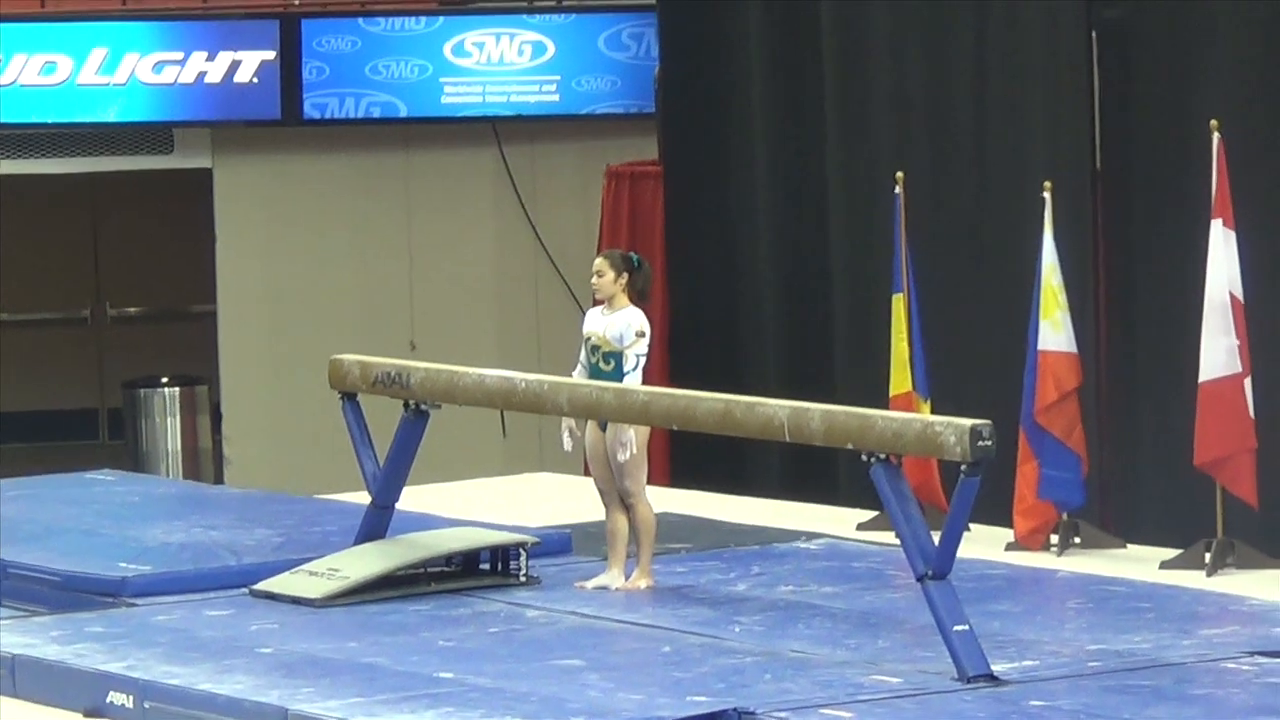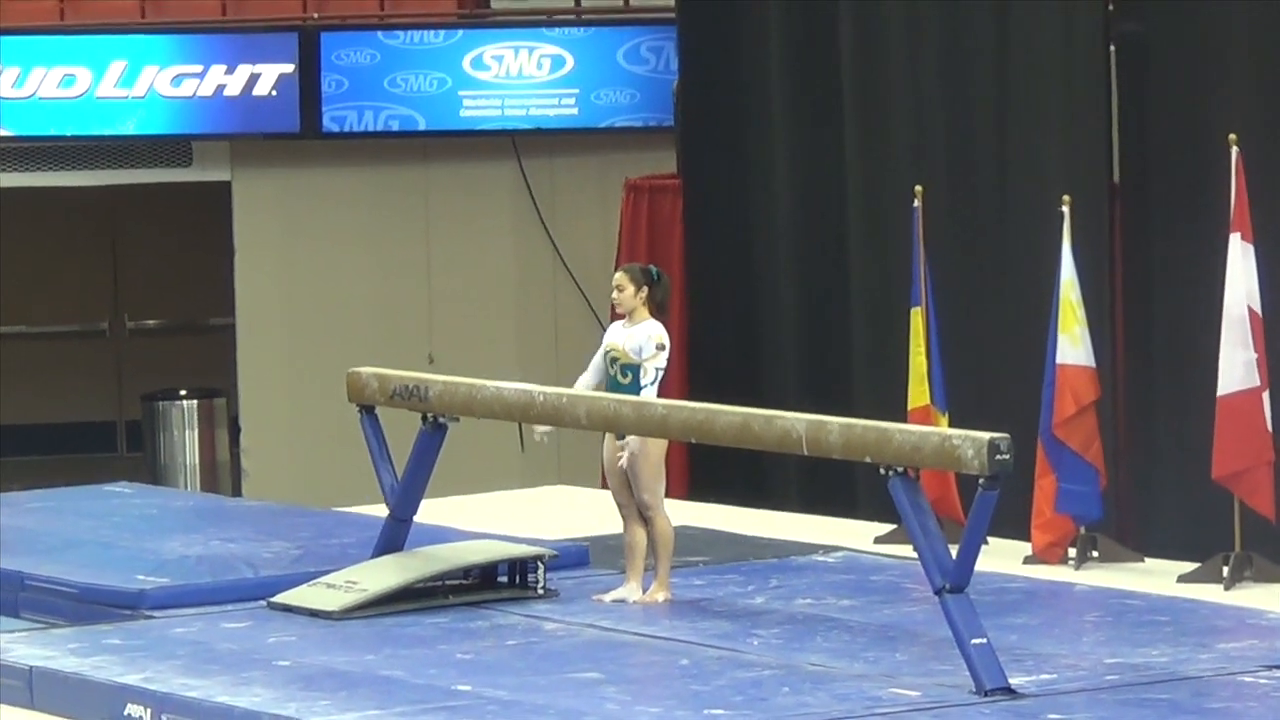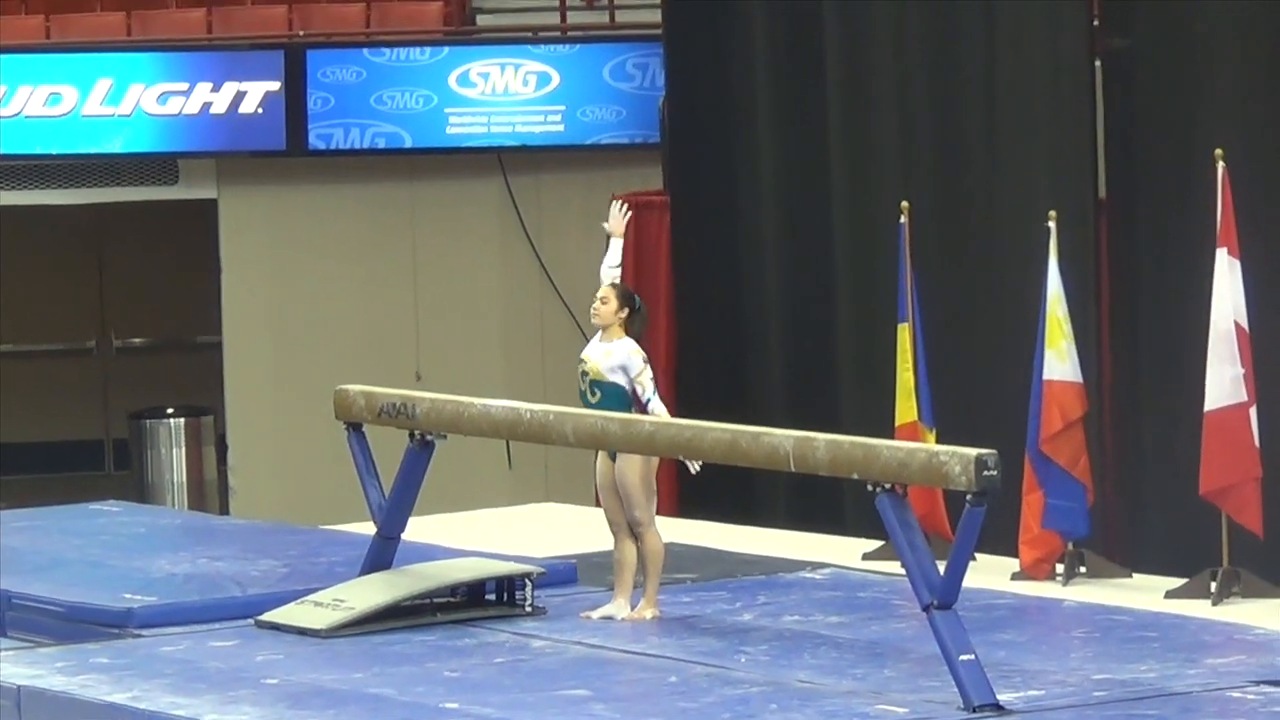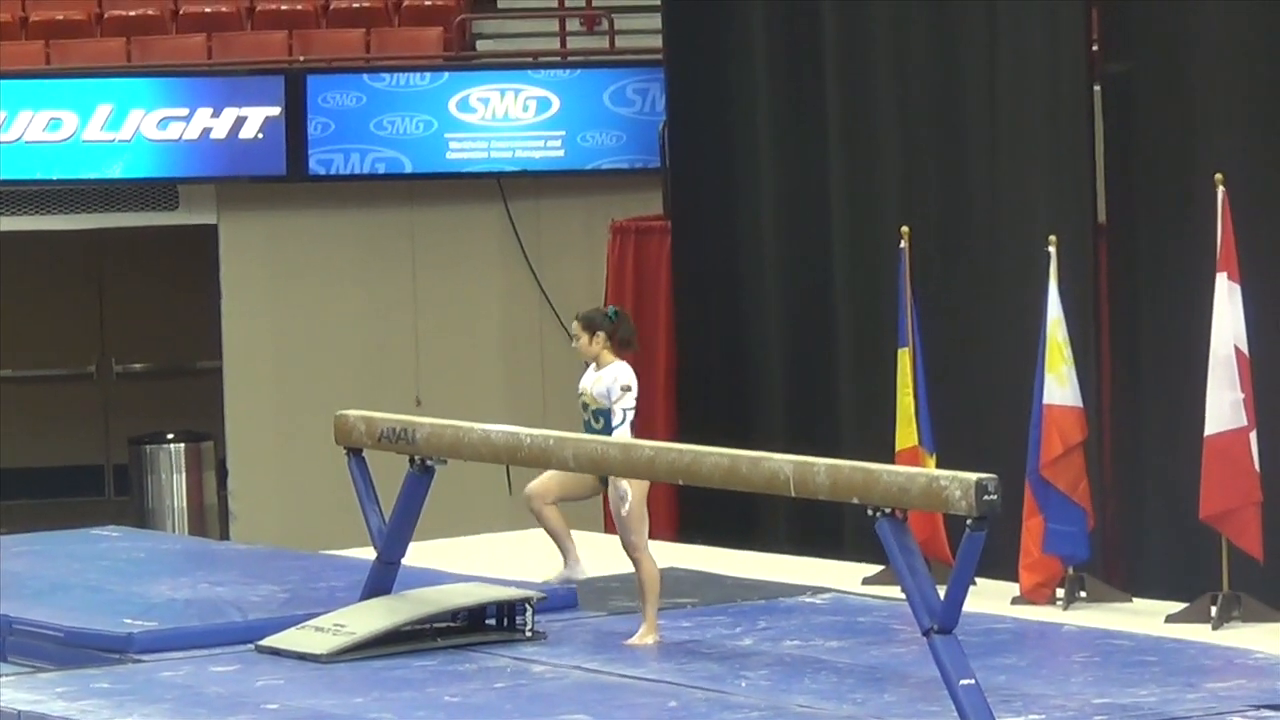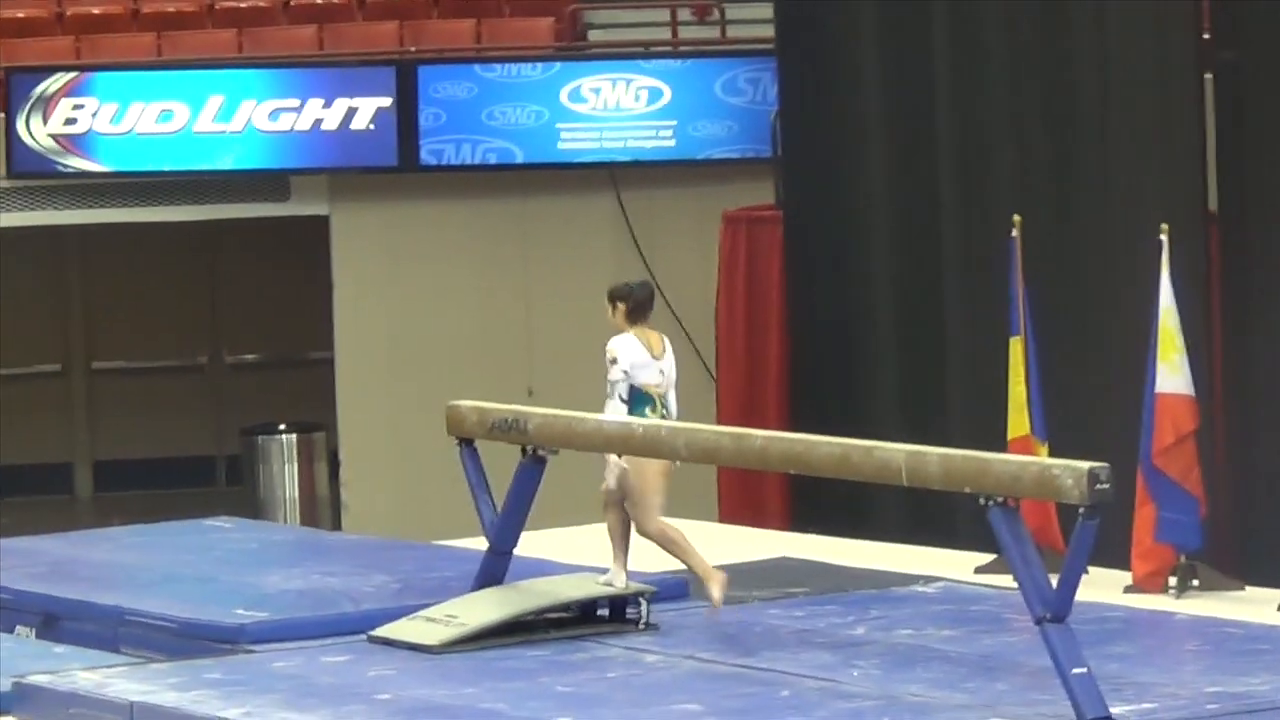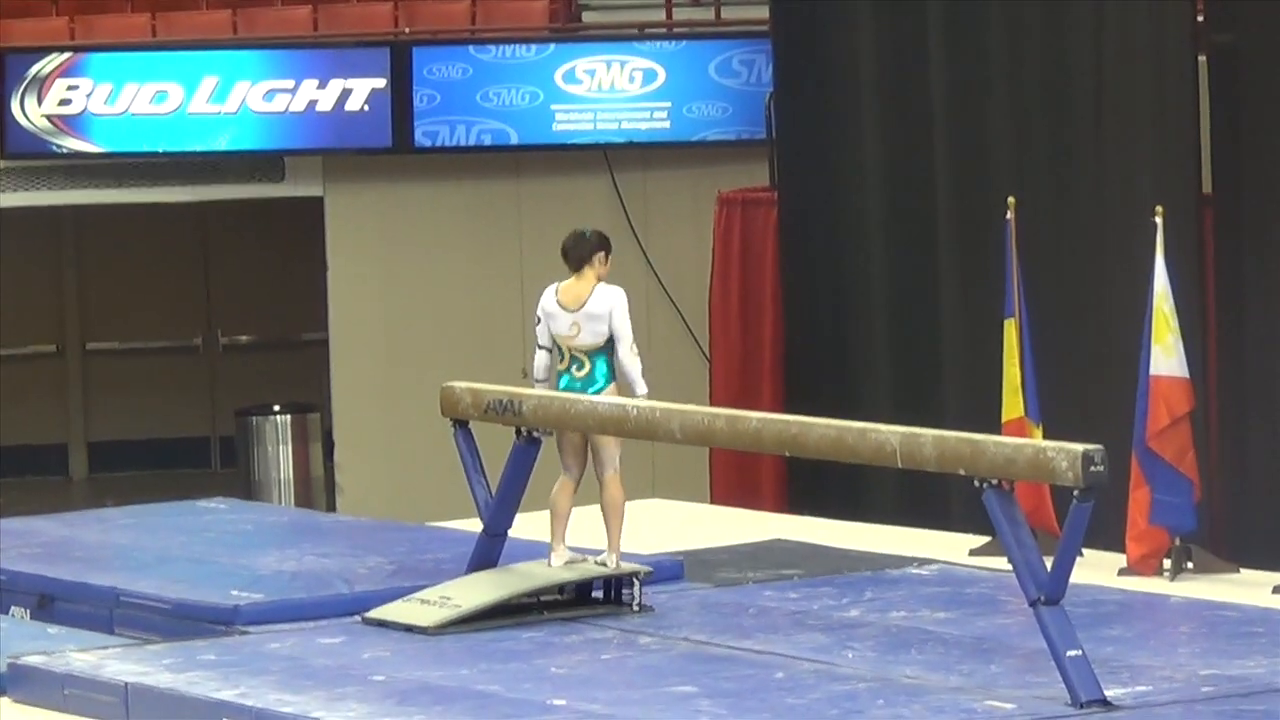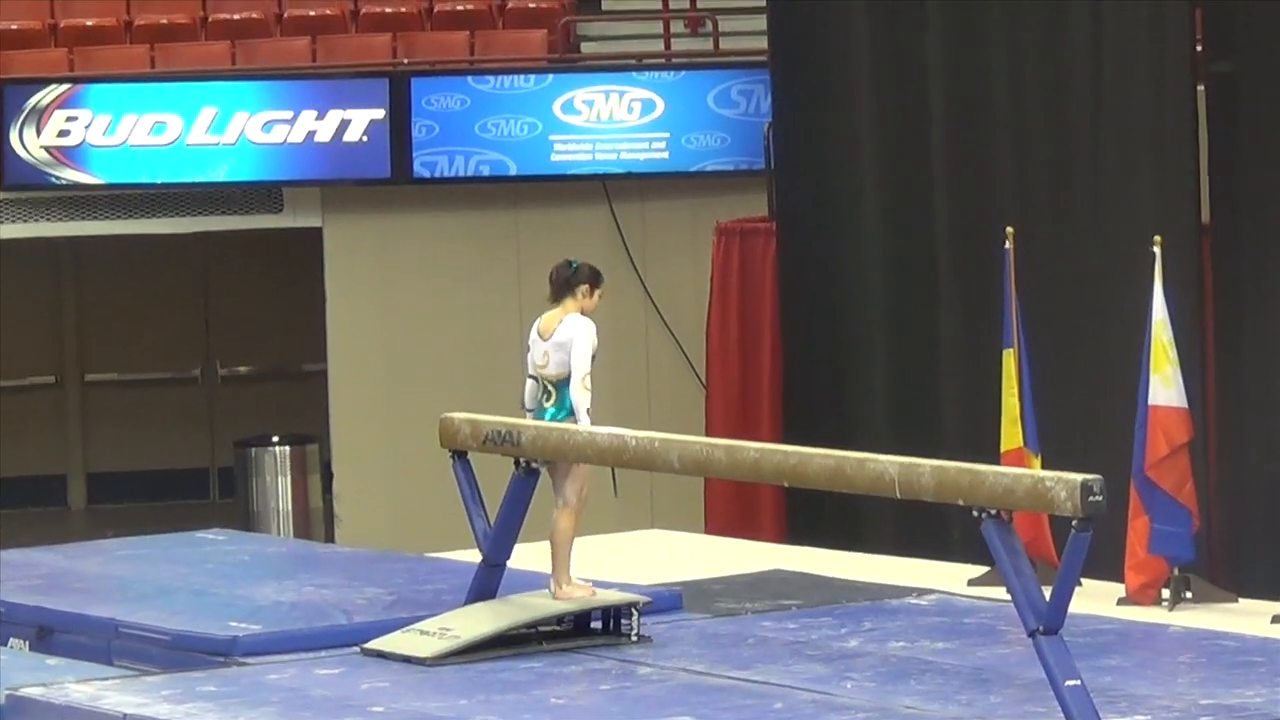
dt=0.5s
person 1, frame 1
left shoulder: (634, 320)
right shoulder: (592, 316)
left elbow: (633, 375)
right elbow: (582, 367)
left wrist: (626, 422)
right wrist: (569, 411)
right hip: (597, 414)
left knee: (632, 495)
right knee: (609, 497)
left ankle: (644, 572)
right ankle: (614, 570)
person 1, frame 2
left shoulder: (654, 334)
right shoulder: (615, 331)
left elbow: (647, 388)
right elbow: (592, 376)
left wrist: (635, 436)
right hip: (616, 429)
left knee: (650, 508)
right knee: (628, 510)
left ankle: (661, 584)
right ankle: (633, 583)
person 1, frame 3
left shoulder: (629, 351)
right shoulder: (599, 337)
left elbow: (651, 400)
right elbow: (610, 279)
right wrist: (615, 238)
right hip: (609, 445)
left knee: (641, 525)
right knee: (618, 527)
left ankle: (650, 602)
right ankle: (620, 601)
person 1, frame 4
left shoulder: (621, 375)
right shoulder: (592, 371)
left elbow: (622, 428)
left wrist: (622, 476)
right wrist: (607, 471)
left knee: (635, 547)
right knee: (537, 493)
left ankle: (650, 626)
right ankle: (572, 563)
person 1, frame 5
left shoulder: (620, 346)
right shoulder: (663, 342)
left elbow: (617, 401)
left wrist: (613, 454)
left knee: (649, 522)
right knee: (614, 497)
left ankle: (709, 575)
right ankle: (618, 571)
person 1, frame 6
left shoulder: (550, 295)
right shoulder: (612, 296)
left elbow: (543, 351)
right elbow: (625, 349)
left wrist: (541, 394)
right wrist: (640, 392)
left hip: (565, 389)
right hip: (601, 389)
left knee: (570, 473)
right knee: (608, 472)
left ankle: (558, 548)
right ankle: (613, 552)
person 1, frame 7
left shoulder: (539, 325)
right shoulder: (581, 326)
right elbow: (580, 383)
left wrist: (532, 422)
right wrist: (586, 428)
left hip: (544, 418)
right hip: (566, 419)
left knee: (566, 501)
right knee: (569, 503)
left ankle: (560, 576)
right ankle: (563, 583)
